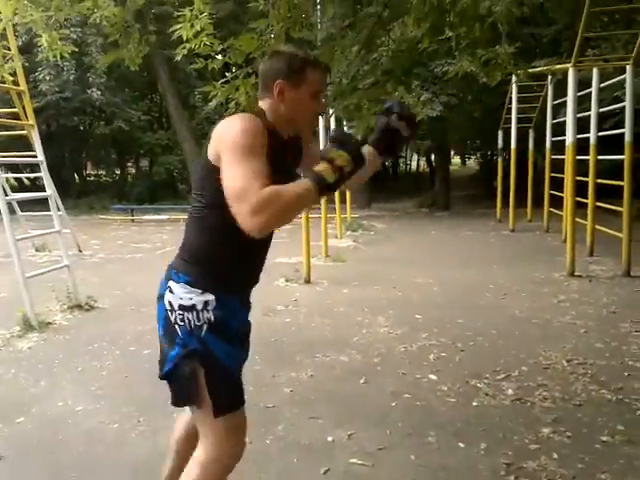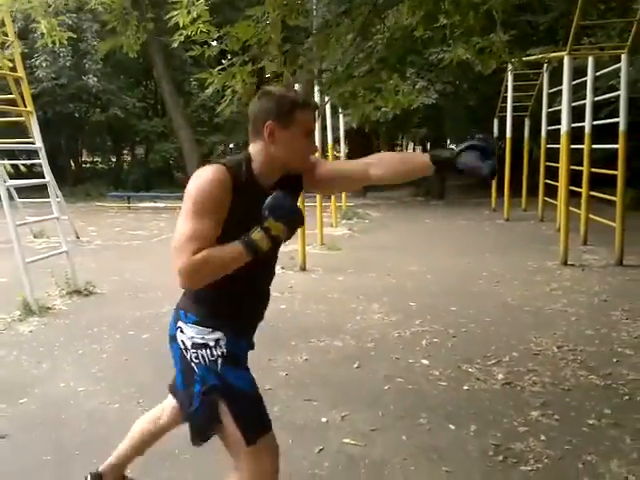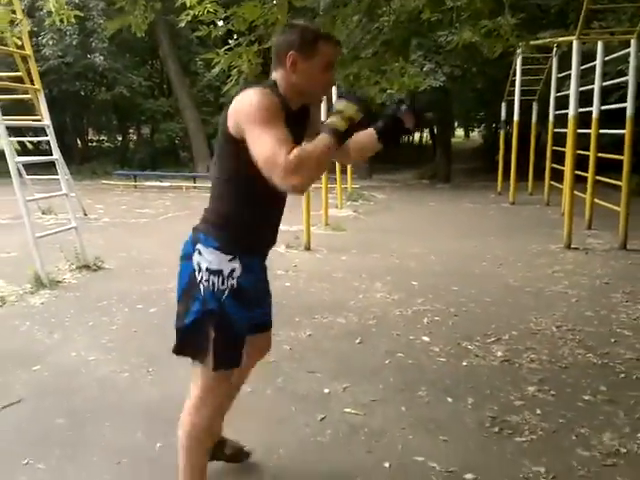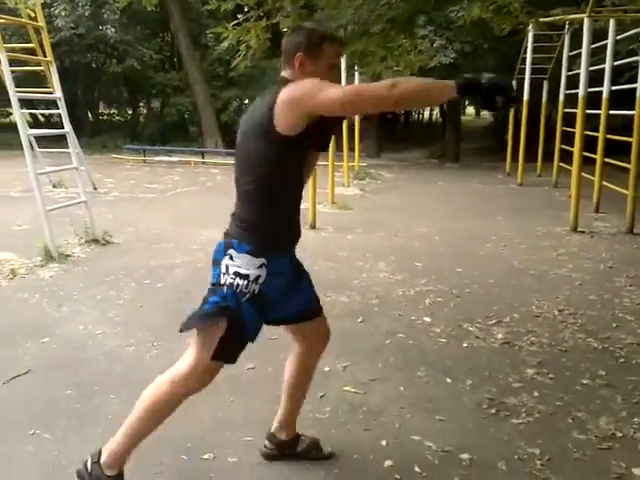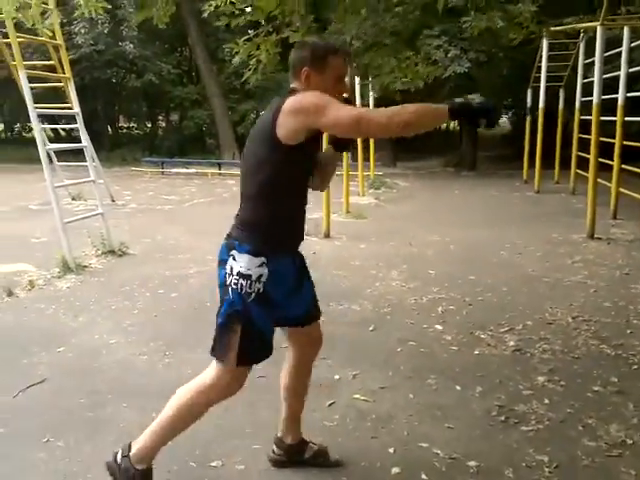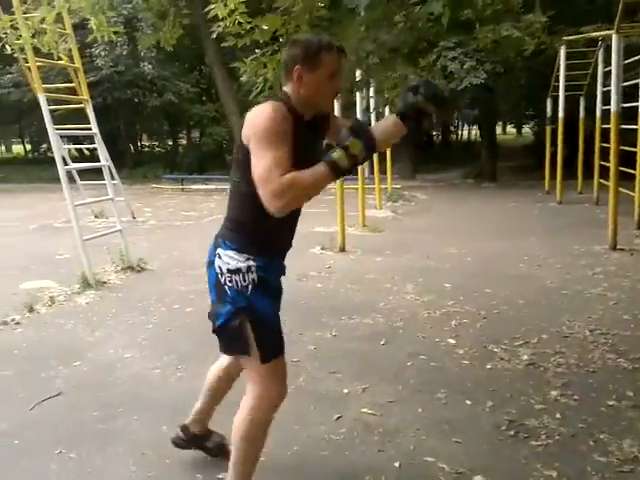
dt=0.2s
person 1, frame 1
left shoulder: (289, 142)
right shoulder: (240, 130)
left elbow: (348, 182)
right elbow: (257, 218)
left wrist: (380, 144)
right wrist: (324, 175)
left hip: (228, 296)
right hip: (196, 298)
left knee: (212, 414)
right knee: (225, 441)
person 1, frame 2
left shoulder: (293, 174)
right shoulder: (214, 180)
left elbow: (372, 168)
right elbow: (187, 271)
left wrist: (445, 160)
right wrist: (263, 236)
left hip: (229, 332)
right hip: (206, 335)
left knee: (182, 407)
person 1, frame 3
left shoulder: (298, 109)
right shoulder: (256, 102)
left elbow: (343, 151)
right elbow: (291, 176)
left wrist: (384, 130)
right wrist: (338, 125)
left hip: (246, 258)
right hip: (220, 259)
left knee: (255, 348)
right knee: (215, 387)
left ankle: (211, 436)
person 1, frame 4
left shoulder: (284, 109)
right shoulder: (297, 97)
right elbow: (387, 95)
left wrist: (322, 133)
right wrist: (465, 86)
left hip: (275, 255)
right hip: (249, 260)
left knee: (314, 337)
right knee: (196, 371)
left ankle: (282, 436)
person 1, frame 5
left shoulder: (293, 121)
right shoulder: (301, 107)
left elbow: (316, 181)
right elbow: (383, 123)
left wrist: (334, 147)
right wrist: (457, 110)
left hip: (280, 255)
right hip: (252, 261)
left knee: (308, 342)
right knee: (226, 380)
left ankle: (289, 441)
person 1, frame 6
left shoulder: (314, 118)
right shoulder: (269, 118)
left elbow: (371, 143)
right elbow: (278, 199)
left wrist: (405, 114)
right wrist: (338, 161)
left hip: (263, 259)
right hip: (241, 262)
left knee: (242, 356)
right knee: (269, 385)
left ankle: (194, 427)
